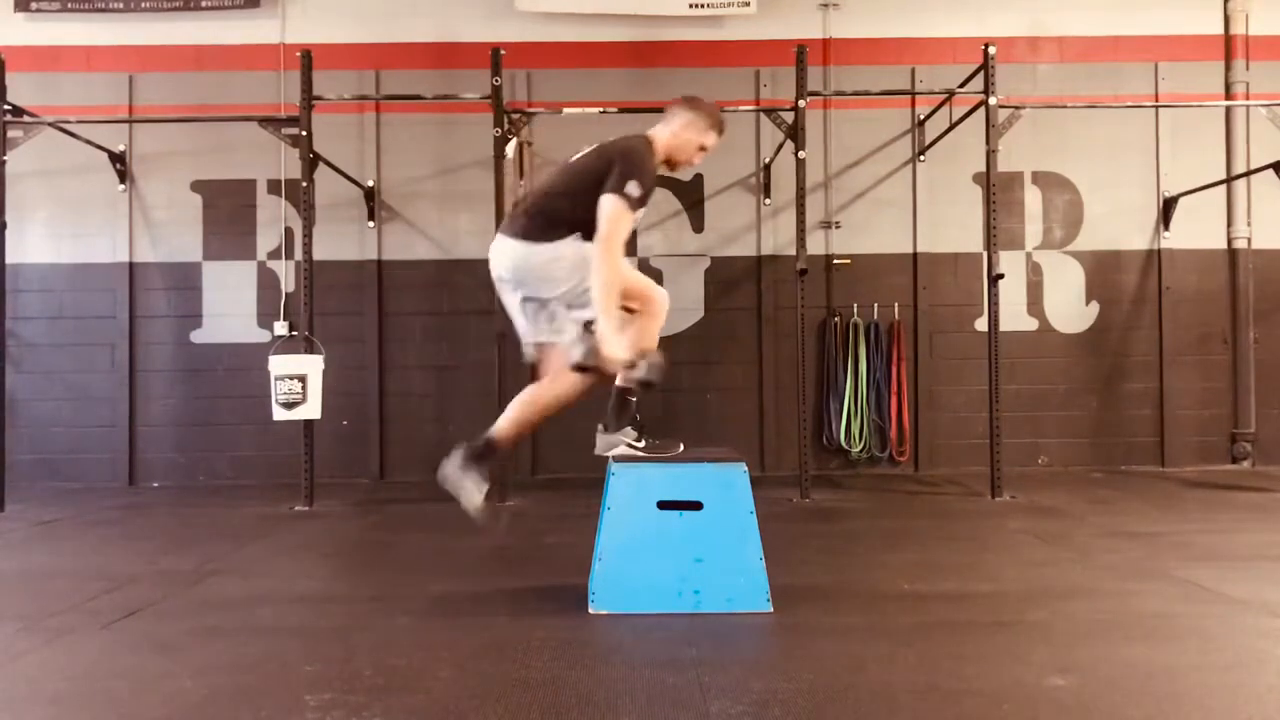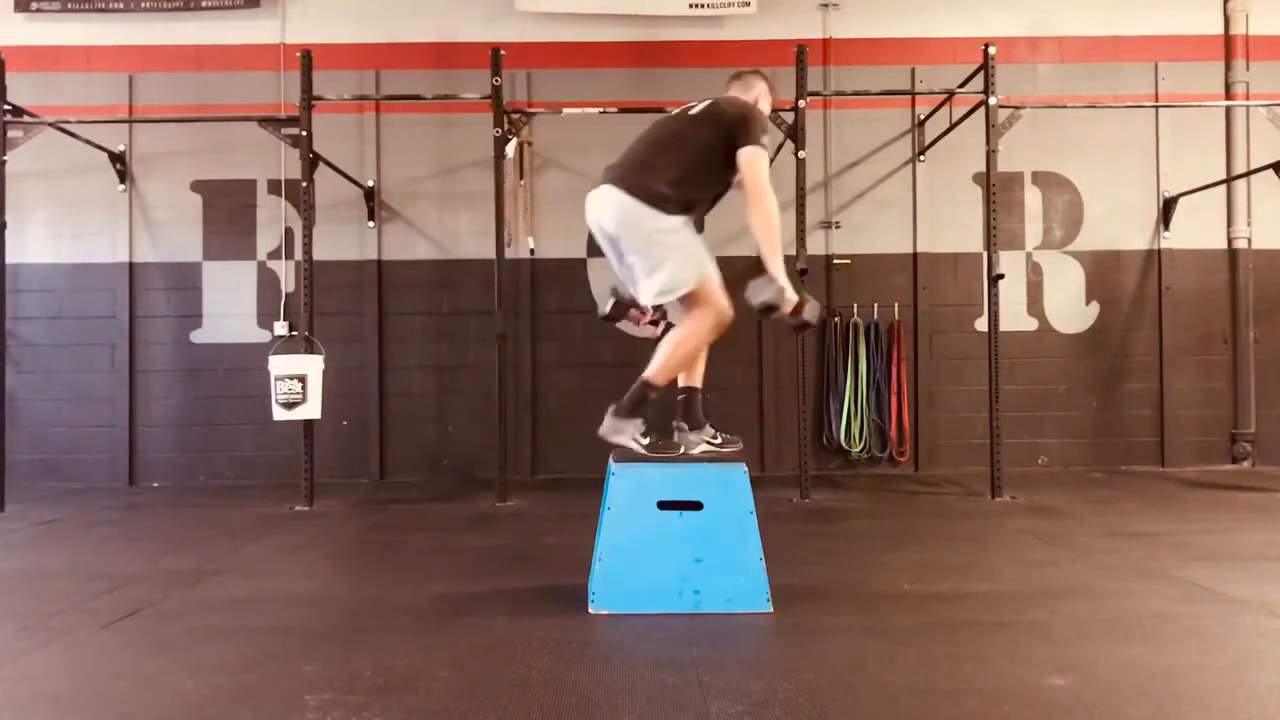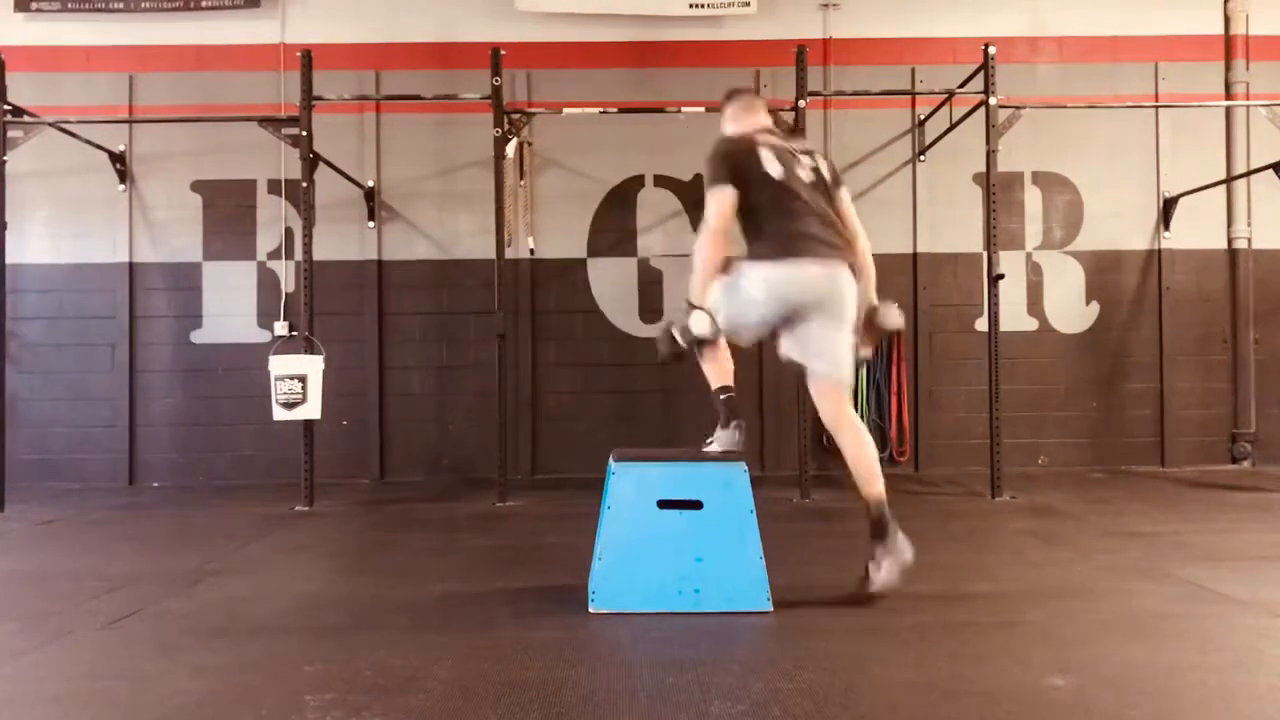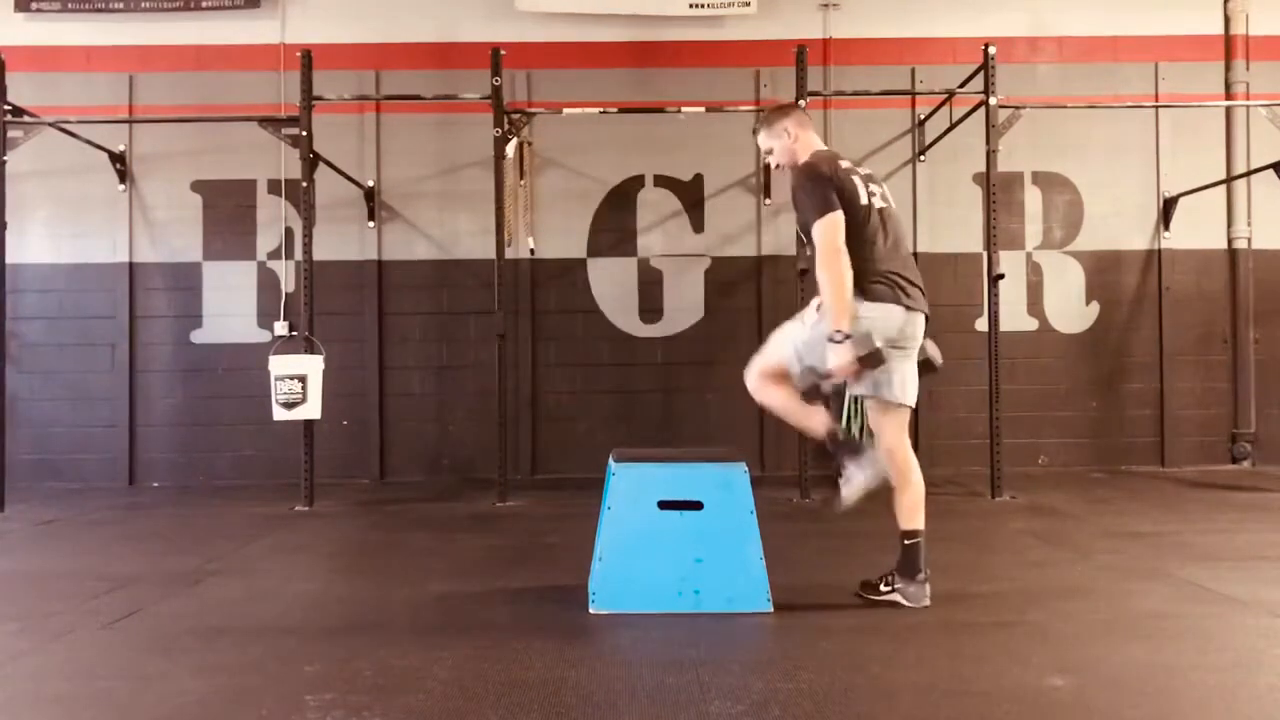
dt=0.5s
person 1, frame 1
left shoulder: (626, 155)
right shoulder: (636, 162)
left elbow: (605, 246)
right elbow: (608, 246)
left wrist: (608, 319)
right wrist: (610, 330)
left hip: (516, 253)
right hip: (538, 251)
left knee: (572, 375)
right knee: (651, 301)
left ankle: (475, 459)
right ankle: (619, 428)
person 1, frame 2
left shoulder: (686, 118)
right shoulder: (747, 114)
right elbow: (759, 197)
left wrist: (636, 285)
right wrist: (778, 277)
left hip: (604, 201)
right hip: (642, 207)
left knee: (696, 309)
right knee: (711, 312)
left ankle: (691, 427)
right ankle: (627, 415)
person 1, frame 3
left shoulder: (729, 150)
right shoulder: (814, 156)
left elbow: (715, 230)
right elbow: (855, 233)
left wrist: (696, 308)
right wrist: (871, 302)
left hip: (777, 273)
right hip: (833, 278)
left knee: (709, 327)
right knee: (839, 414)
left ankle: (727, 420)
right ankle: (887, 539)
person 1, frame 4
left shoulder: (811, 177)
right shoulder: (856, 175)
left elbow: (833, 258)
left wrist: (840, 337)
left hip: (860, 306)
right hip: (905, 310)
left knee: (761, 376)
right knee: (894, 440)
left ankle: (852, 453)
right ankle: (911, 574)
